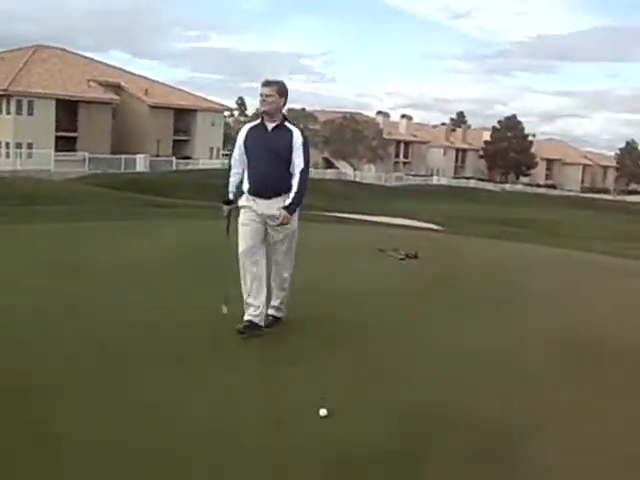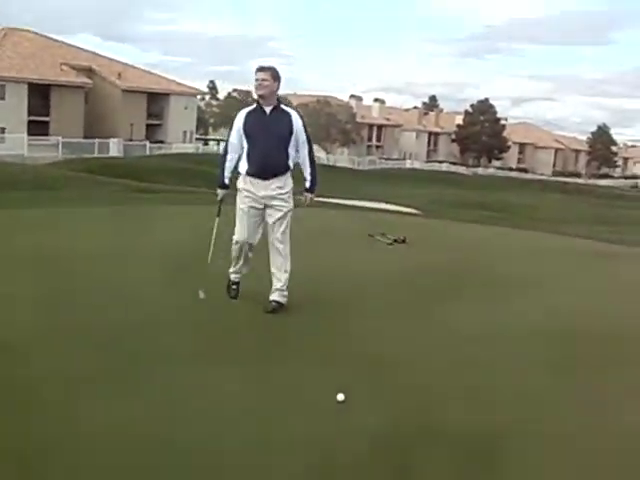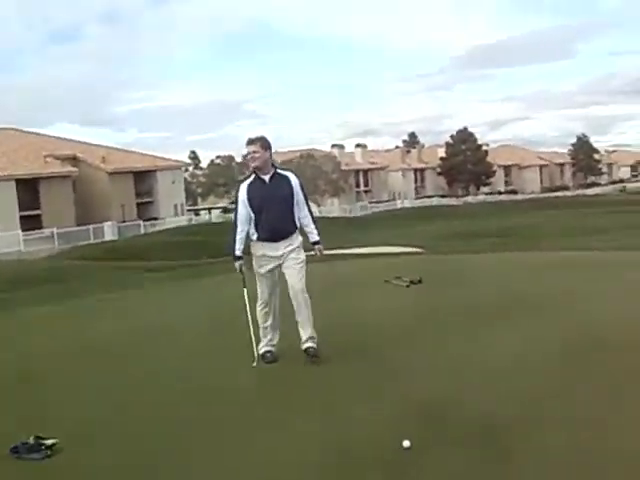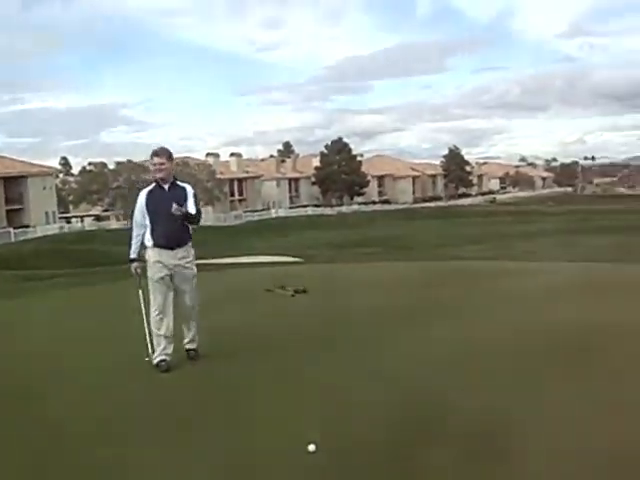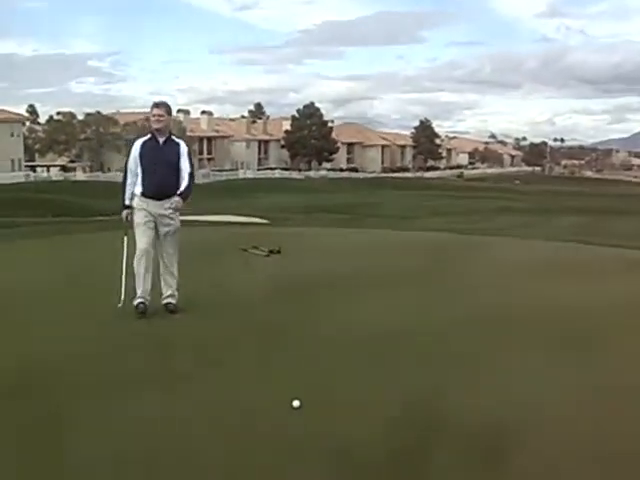
dt=0.3s
person 1, frame 1
left shoulder: (295, 135)
right shoulder: (247, 131)
left elbow: (300, 173)
right elbow: (236, 166)
left wrist: (290, 206)
right wrist: (229, 198)
left hip: (282, 205)
right hip: (251, 203)
left knee: (280, 262)
right knee: (247, 254)
left ankle: (276, 310)
right ankle: (254, 315)
person 1, frame 2
left shoulder: (292, 117)
right shoulder: (244, 116)
left elbow: (304, 152)
right elbow: (232, 150)
left wrist: (310, 185)
right wrist: (223, 183)
left hip: (280, 186)
right hip: (249, 184)
left knee: (279, 242)
right knee: (242, 238)
left ankle: (279, 295)
right ankle: (236, 275)
person 1, frame 3
left shoulder: (290, 179)
right shoulder: (246, 188)
left elbow: (304, 210)
right elbow: (241, 222)
left wrist: (315, 239)
right wrist: (238, 255)
left hip: (292, 245)
right hip: (263, 249)
left knee: (299, 292)
right knee: (266, 300)
left ankle: (309, 342)
right ankle: (267, 346)
person 1, frame 4
left shoulder: (186, 190)
right shoulder: (145, 195)
left elbow: (196, 217)
right elbow: (138, 227)
left wrist: (184, 214)
right wrist: (134, 257)
left hip: (184, 253)
right hip: (157, 256)
left knee: (190, 303)
right knee: (160, 307)
left ankle: (191, 343)
right ankle: (161, 355)
person 1, frame 5
left shoulder: (180, 146)
right shoulder: (140, 145)
left elbow: (187, 175)
right elbow: (130, 175)
left wrist: (181, 196)
right wrist: (126, 204)
left hip: (169, 206)
right hip: (143, 205)
left knee: (169, 254)
right knee: (143, 250)
left ankle: (170, 297)
right ankle: (141, 299)
